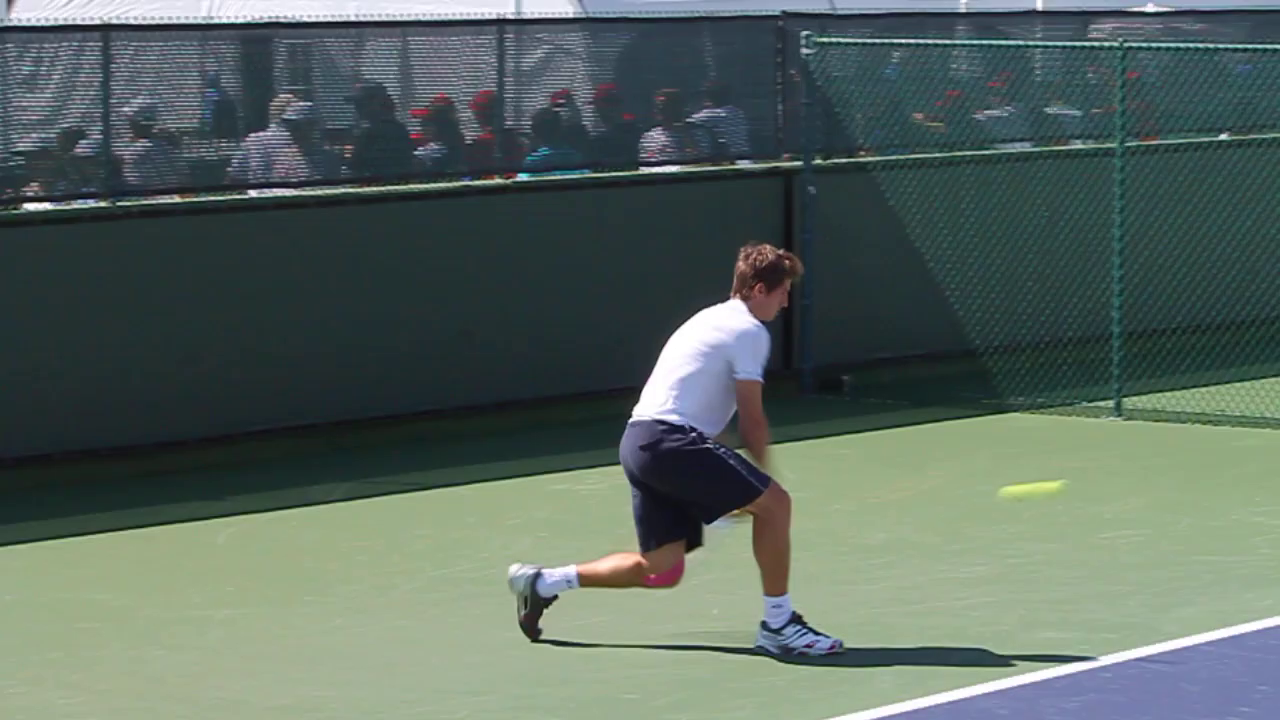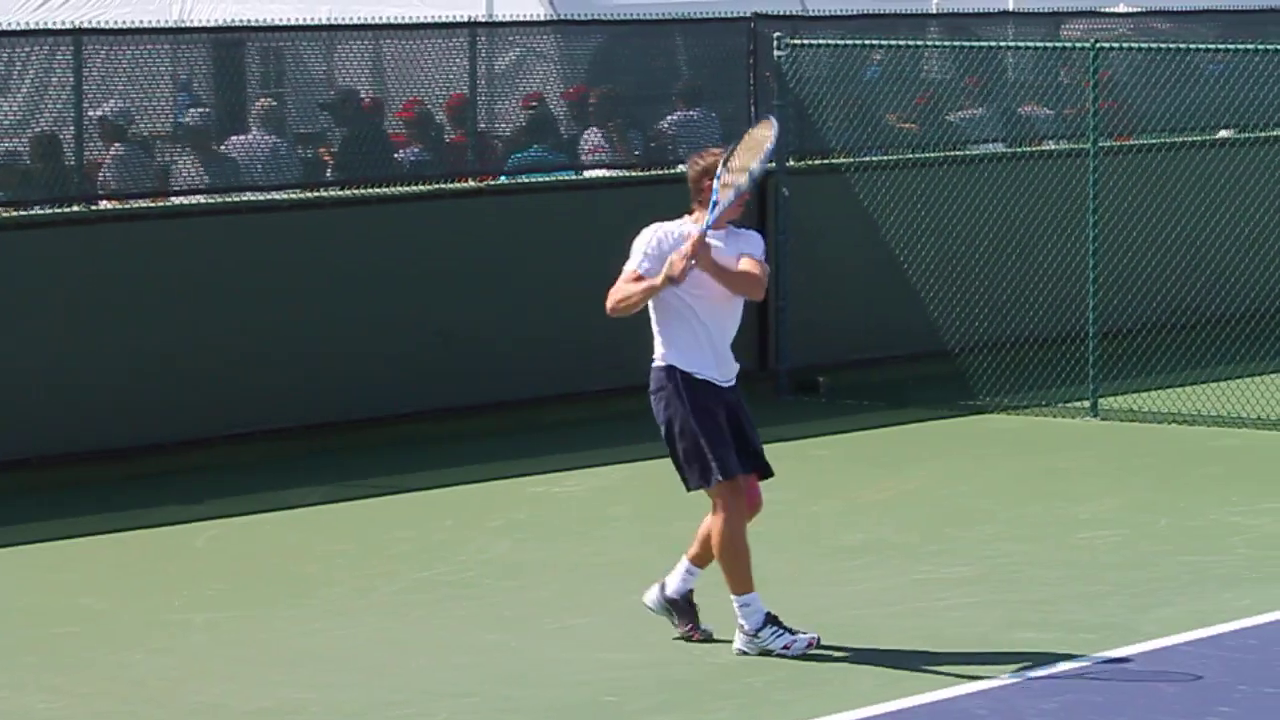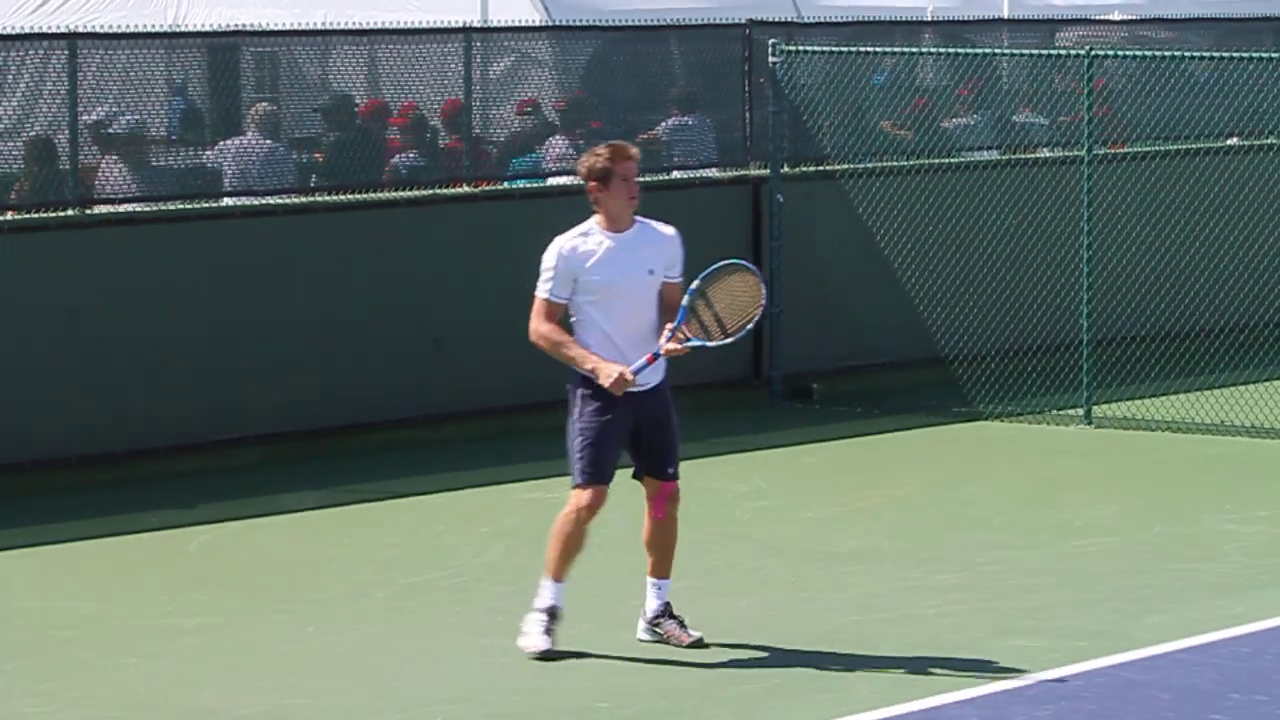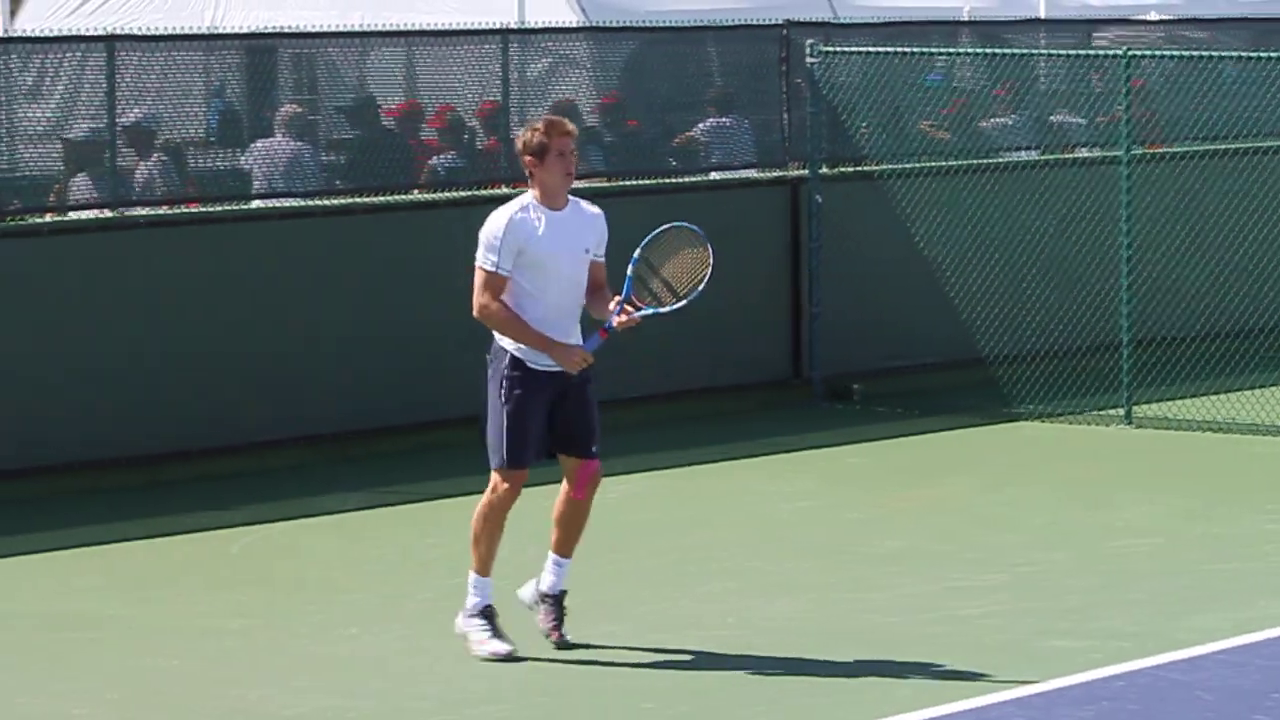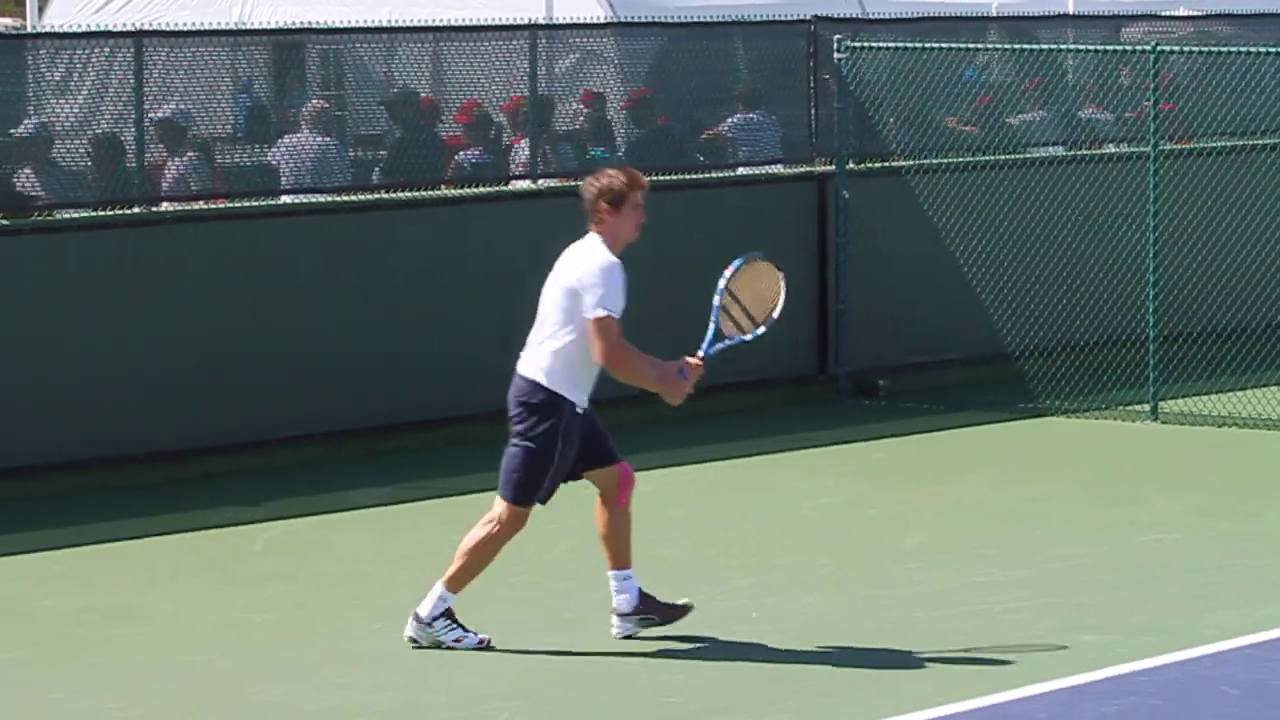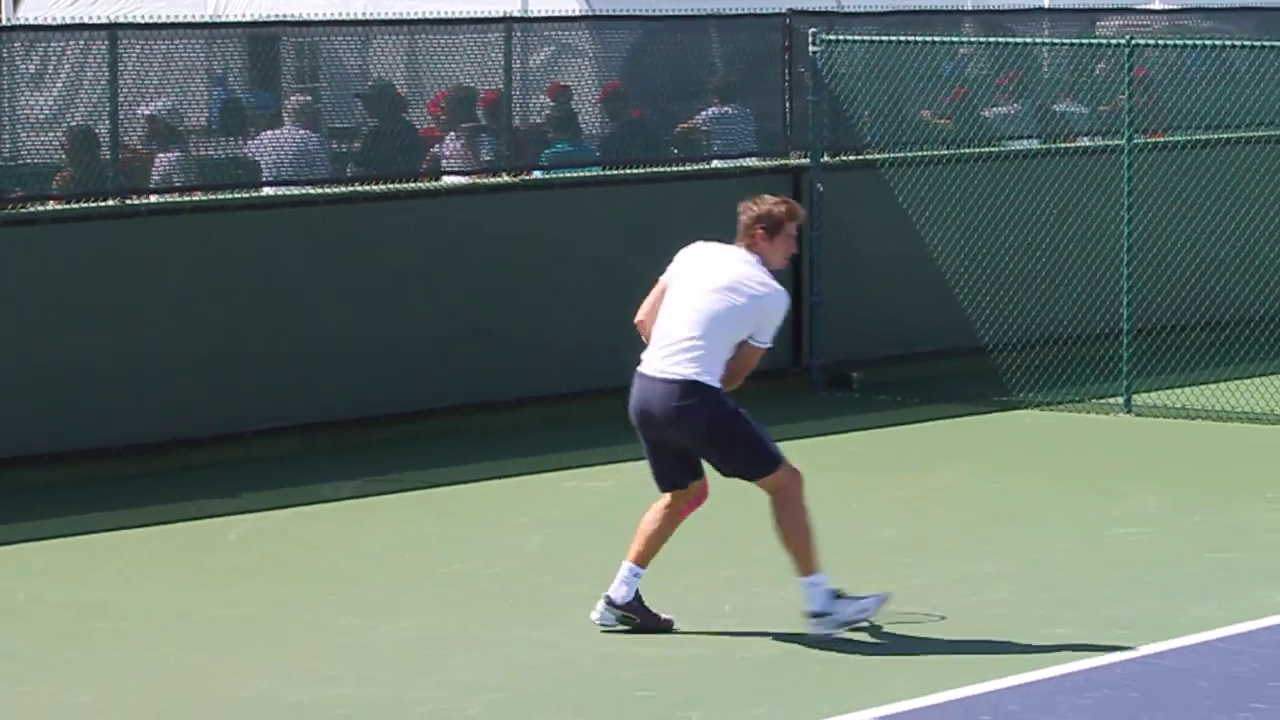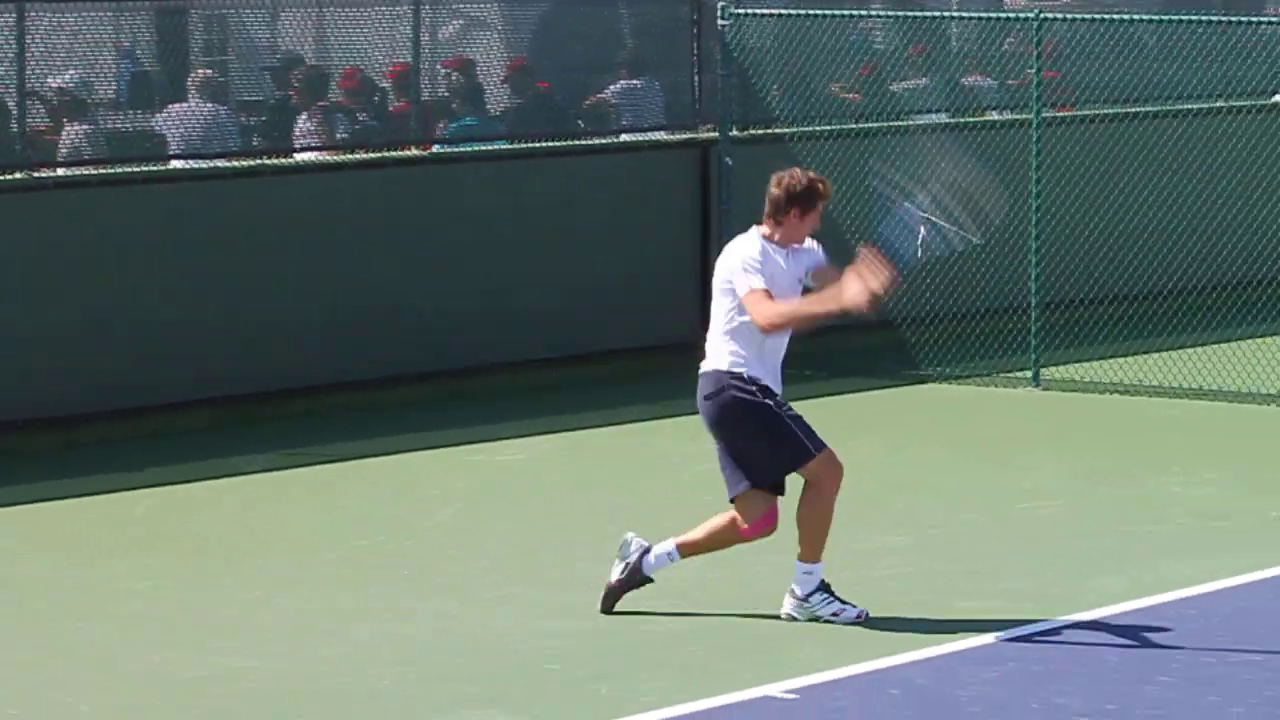
dt=0.5s
person 1, frame 1
left shoulder: (731, 329)
right shoulder: (750, 334)
right elbow: (752, 422)
right wrist: (767, 472)
left hip: (647, 445)
right hip: (667, 439)
left knee: (661, 571)
right knee: (774, 503)
left ankle: (542, 582)
right ankle: (778, 621)
person 1, frame 2
left shoulder: (745, 241)
right shoulder: (659, 237)
left elbow: (754, 287)
right elbow: (616, 303)
left wrist: (708, 262)
right wrist: (662, 280)
left hip: (722, 385)
right hip: (680, 381)
left knee: (745, 501)
right knee: (730, 497)
left ankle: (673, 590)
right ankle: (753, 625)
person 1, frame 3
left shoulder: (665, 239)
right shoulder: (568, 250)
right elbow: (541, 327)
left wrist: (671, 334)
right wrist: (598, 365)
left hip: (651, 387)
right hip: (597, 392)
left knee: (665, 495)
right knee: (587, 499)
left ankle: (657, 611)
right ankle: (545, 607)
person 1, frame 4
left shoulder: (591, 218)
right shoulder: (508, 223)
right elbow: (484, 304)
left wrist: (610, 308)
right wrist: (554, 347)
left hip: (570, 366)
right hip: (521, 365)
left knee: (584, 475)
right knee: (507, 483)
left ankle: (548, 589)
right ankle: (476, 608)
person 1, frame 5
left shoulder: (595, 259)
right shoulder: (601, 267)
left elbow: (612, 348)
right elbow: (608, 356)
left wrist: (671, 367)
right wrist: (666, 386)
left hip: (563, 398)
right hip: (546, 399)
left knee: (618, 479)
right knee: (511, 514)
left ankle: (629, 604)
right ankle: (431, 614)
person 1, frame 6
left shoulder: (695, 252)
right shoulder: (772, 295)
left elbow: (644, 319)
right elbow: (736, 373)
left hip: (645, 391)
right hip: (692, 398)
left knee: (683, 495)
right knee: (786, 484)
left ankle: (619, 598)
right ankle: (822, 604)
person 1, frame 7
left shoulder: (806, 251)
right shoulder: (745, 254)
left elbow: (835, 287)
right elbow: (767, 320)
left wrist: (865, 282)
right wrist: (841, 299)
left hip: (750, 392)
right hip: (734, 388)
left knee: (754, 520)
right knee: (826, 470)
left ankle: (646, 557)
right ankle: (806, 592)
